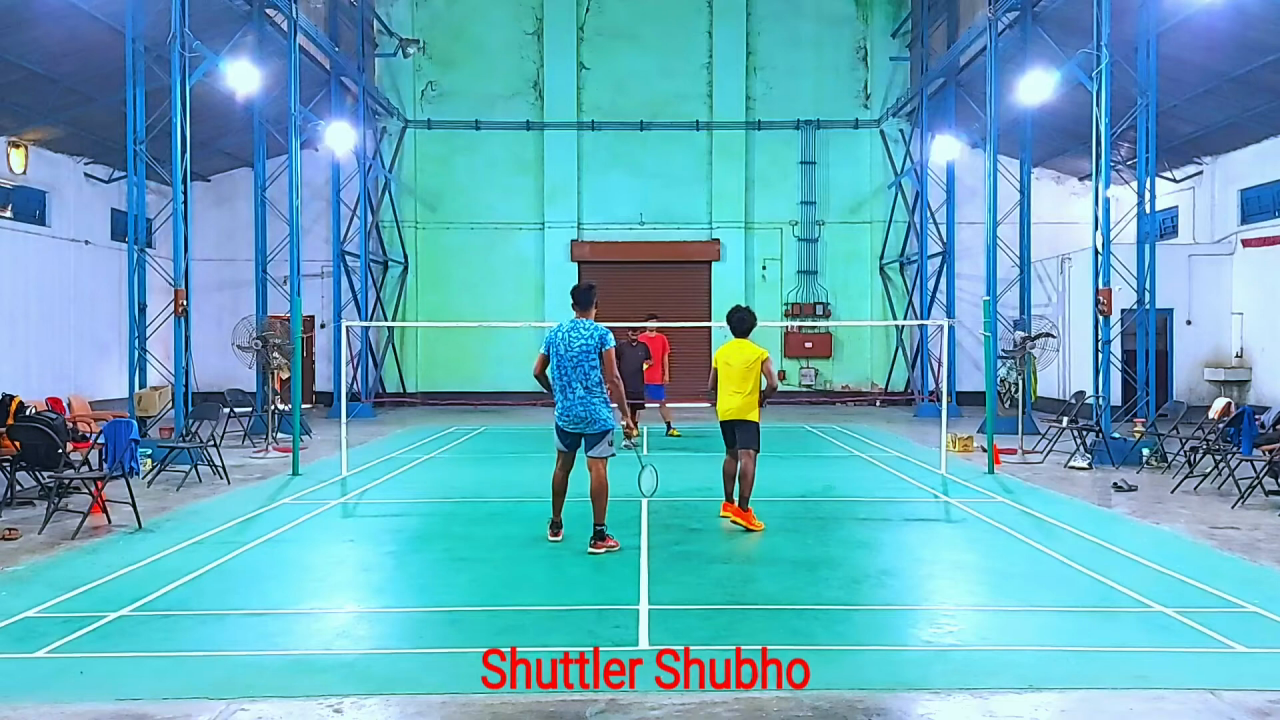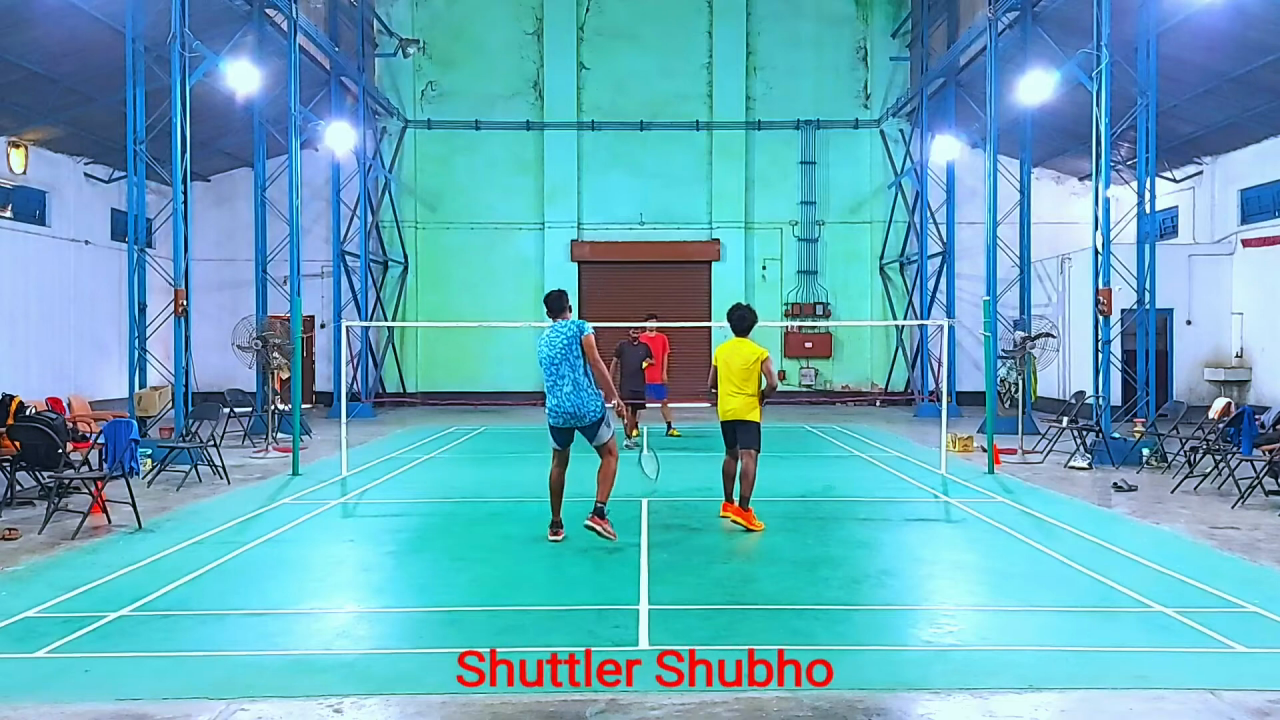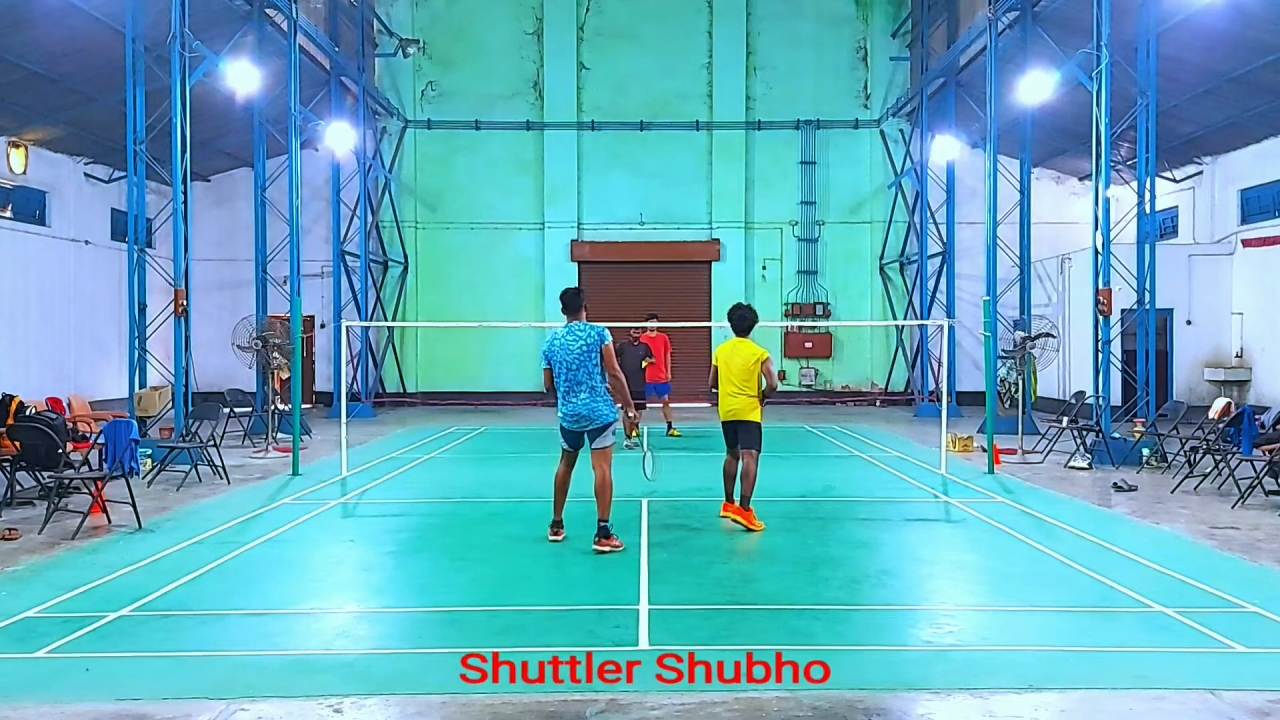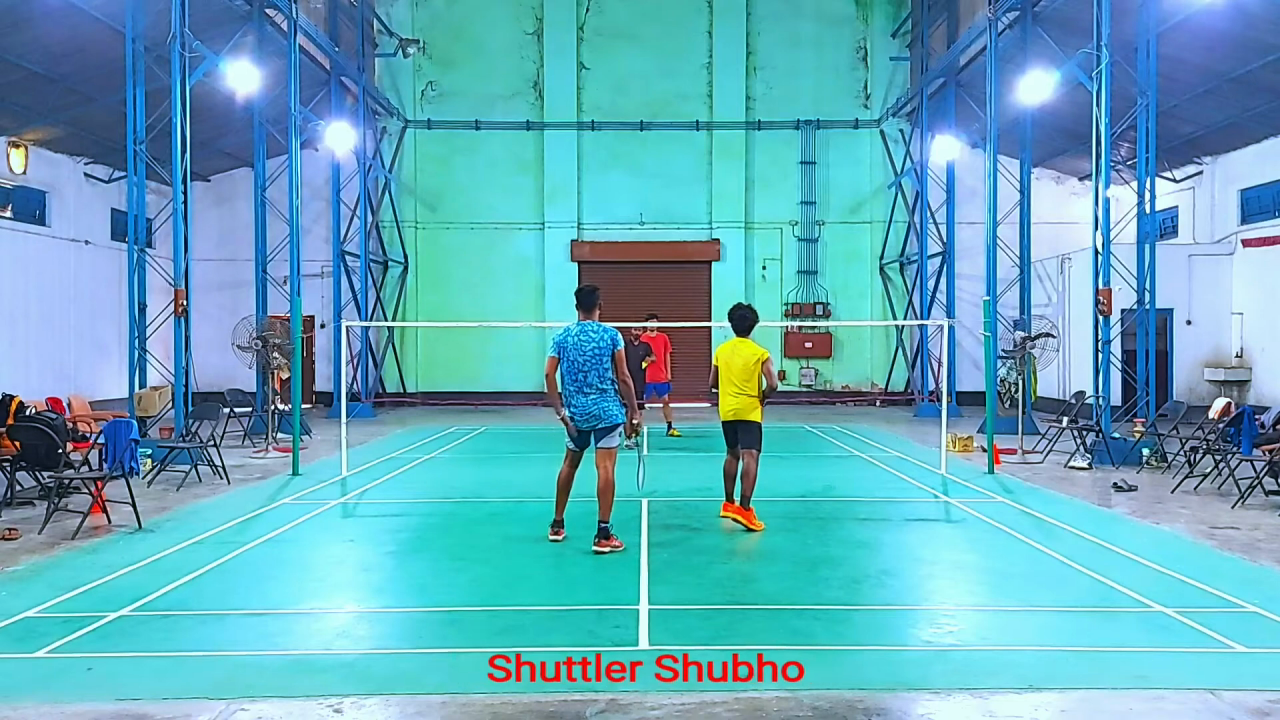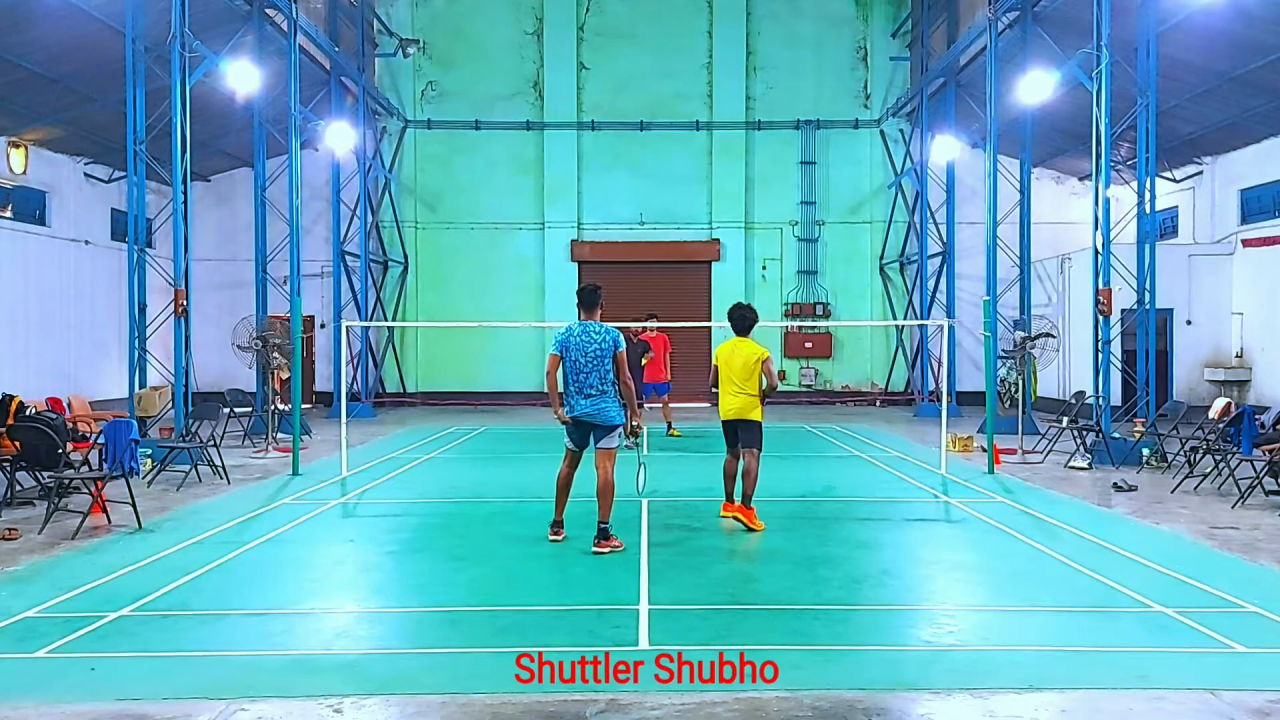
dt=0.4s
person 1, frame 1
left shoulder: (555, 333)
right shoulder: (602, 334)
left elbow: (538, 372)
right elbow: (613, 378)
right wrist: (626, 415)
left hip: (565, 413)
right hip: (596, 413)
left knee: (562, 467)
right knee: (598, 471)
left ankle: (555, 525)
right ankle: (599, 536)
person 1, frame 2
left shoulder: (542, 341)
right shoulder: (580, 327)
right elbow: (595, 362)
right wrist: (614, 396)
left hip: (556, 410)
right hip: (588, 406)
left knee: (559, 464)
right knee: (610, 455)
left ankle: (555, 525)
right ankle: (598, 512)
person 1, frame 3
left shoulder: (551, 341)
right shoulder: (599, 333)
left elbow: (549, 385)
right elbow: (614, 373)
right wrist: (629, 407)
left hip: (568, 413)
right hip: (600, 410)
left knee: (565, 465)
right knee: (602, 468)
left ankle: (556, 525)
right ankle: (603, 534)
person 1, frame 4
left shoulder: (562, 337)
right shoulder: (611, 335)
left elbow: (549, 375)
right elbow: (623, 378)
left wrist: (560, 411)
right wrist: (633, 412)
left hip: (576, 413)
right hip: (608, 411)
left knee: (569, 465)
right knee: (605, 469)
left ankle: (557, 524)
right ankle: (603, 535)
person 1, frame 5
left shoulder: (564, 335)
right shoulder: (613, 336)
left elbow: (551, 372)
right elbow: (625, 379)
left wrist: (557, 408)
right wrist: (633, 414)
left hip: (575, 413)
right hip: (608, 412)
left knee: (568, 465)
right knee: (605, 469)
left ankle: (557, 525)
right ankle: (602, 535)
person 2, frame 1
left shoulder: (720, 352)
right shoulder: (759, 353)
left elbow: (711, 386)
right elbow: (773, 384)
right wrist: (762, 398)
left hip: (724, 411)
right hip: (746, 411)
left knee: (731, 455)
right knee: (747, 457)
left ankle: (728, 504)
right ankle: (743, 510)
person 2, frame 2
left shoulder: (720, 351)
right shoulder: (759, 353)
left elbow: (712, 384)
right elbow: (772, 384)
right wrist: (762, 397)
left hip: (725, 411)
right hip: (748, 411)
left knee: (731, 455)
right knee: (749, 457)
left ankle: (728, 504)
right ankle: (743, 510)
person 2, frame 3
left shoulder: (721, 350)
right shoulder: (760, 353)
left elbow: (713, 383)
right elbow: (772, 385)
right wrist: (762, 397)
left hip: (727, 411)
right hip: (749, 411)
left knee: (732, 454)
right knee: (750, 457)
left ankle: (729, 504)
right ankle: (744, 509)
person 2, frame 4
left shoulder: (721, 350)
right shoulder: (760, 353)
left elbow: (713, 383)
right elbow: (772, 385)
right wrist: (762, 397)
left hip: (727, 411)
right hip: (749, 411)
left knee: (732, 454)
right knee: (750, 457)
left ankle: (729, 504)
right ankle: (744, 509)
person 2, frame 5
left shoulder: (721, 350)
right shoulder: (760, 352)
left elbow: (713, 382)
right elbow: (773, 384)
right wrist: (762, 396)
left hip: (727, 411)
right hip: (749, 411)
left knee: (732, 454)
right knee: (751, 456)
left ankle: (729, 504)
right ankle: (746, 508)
